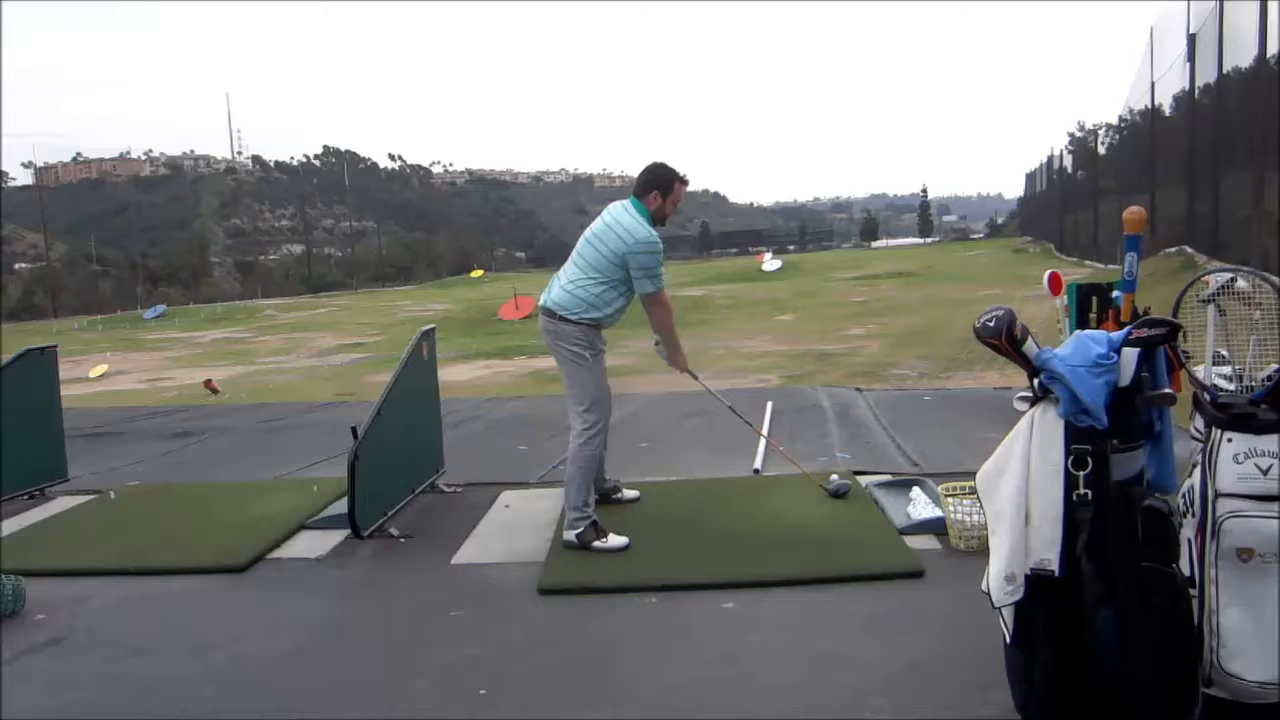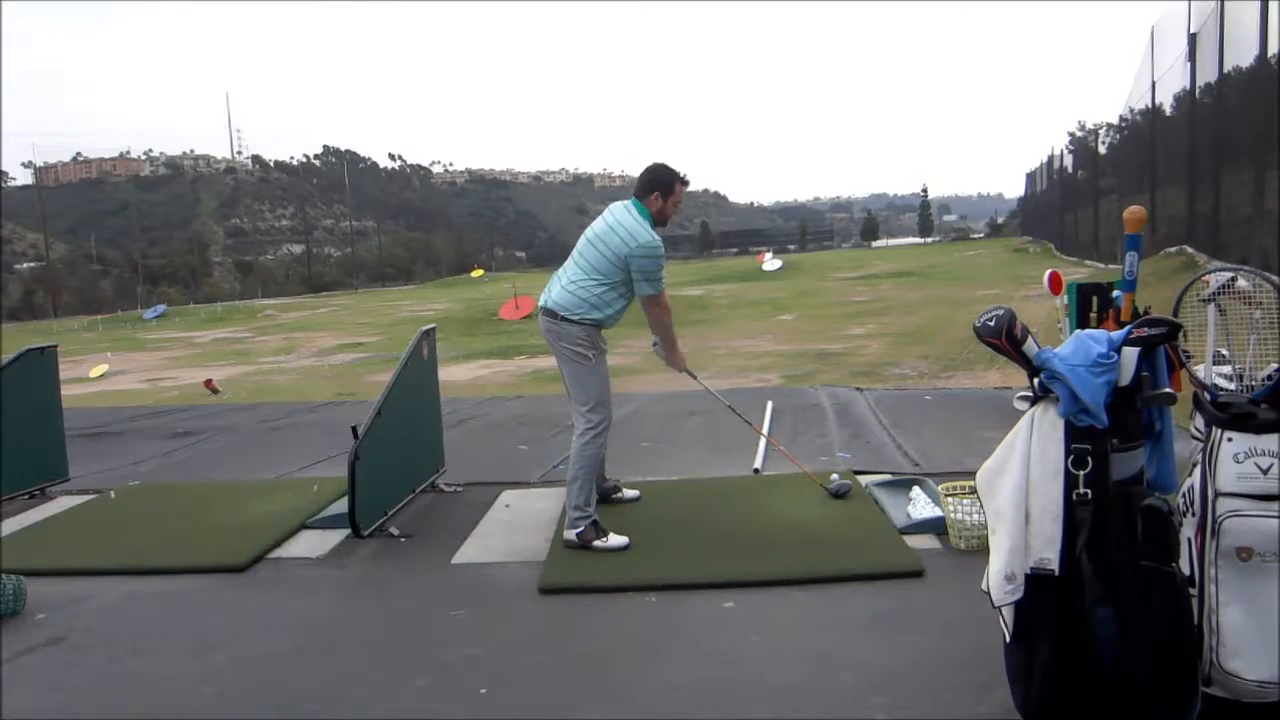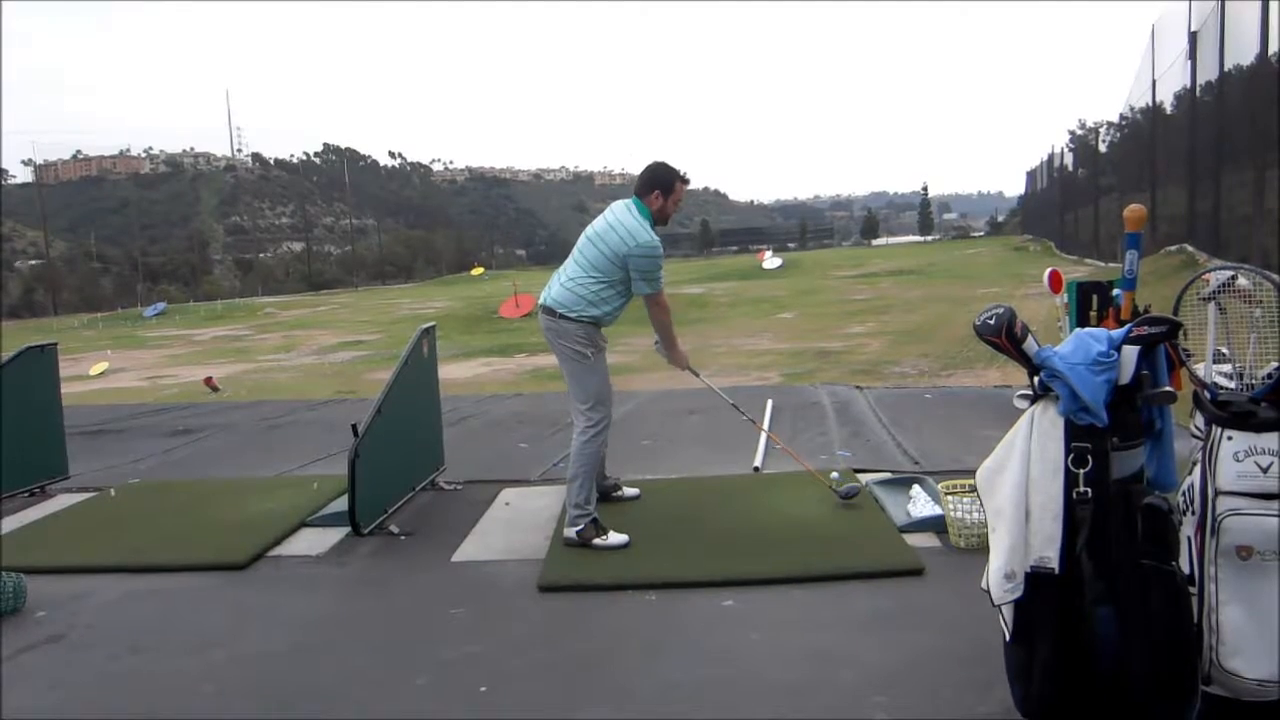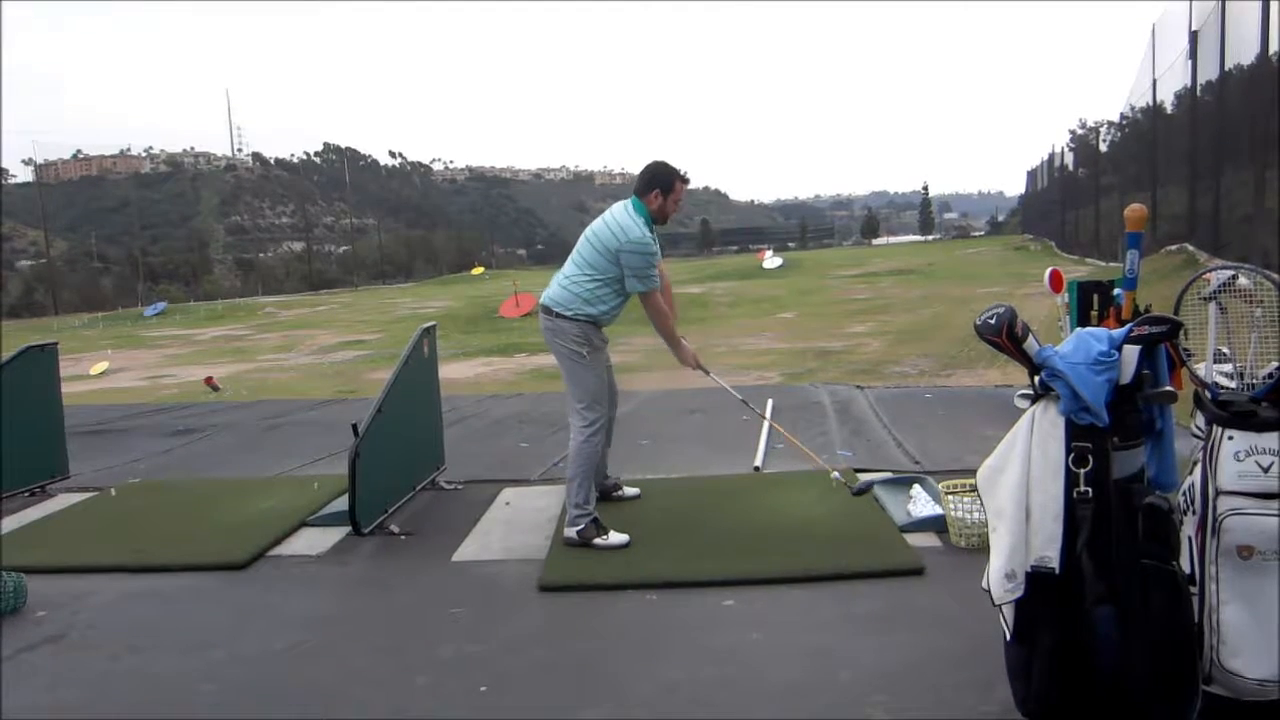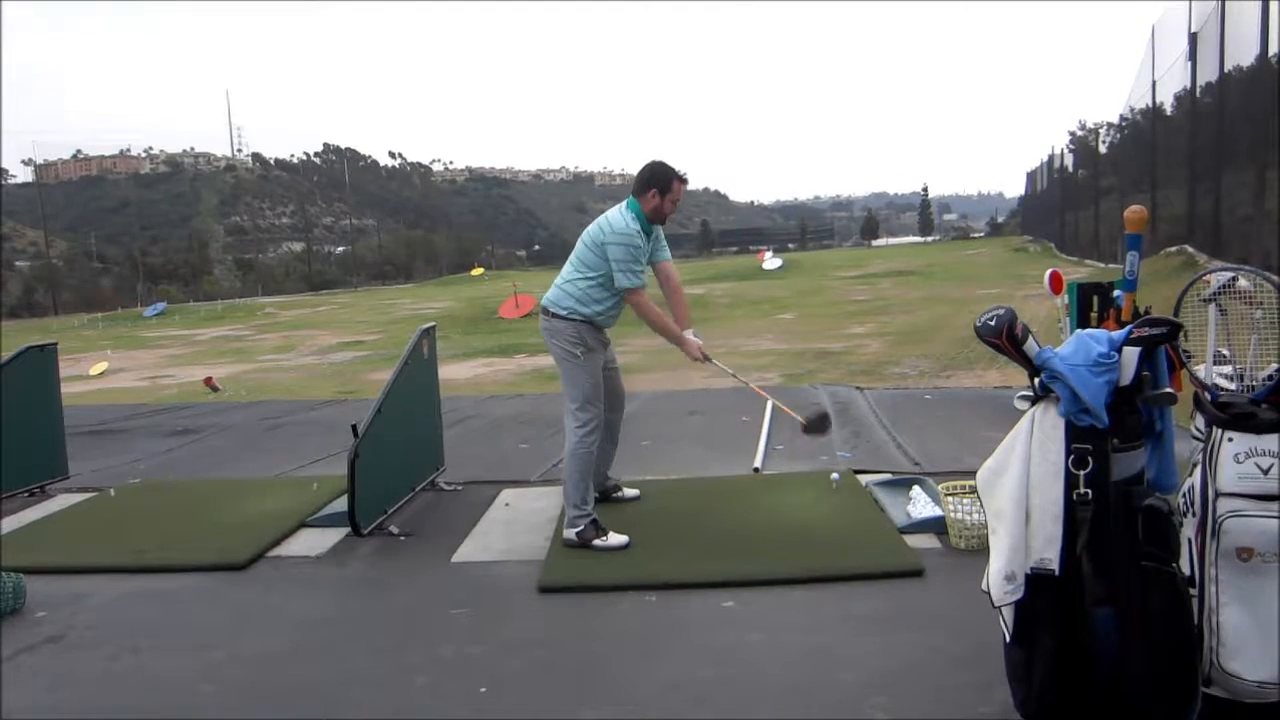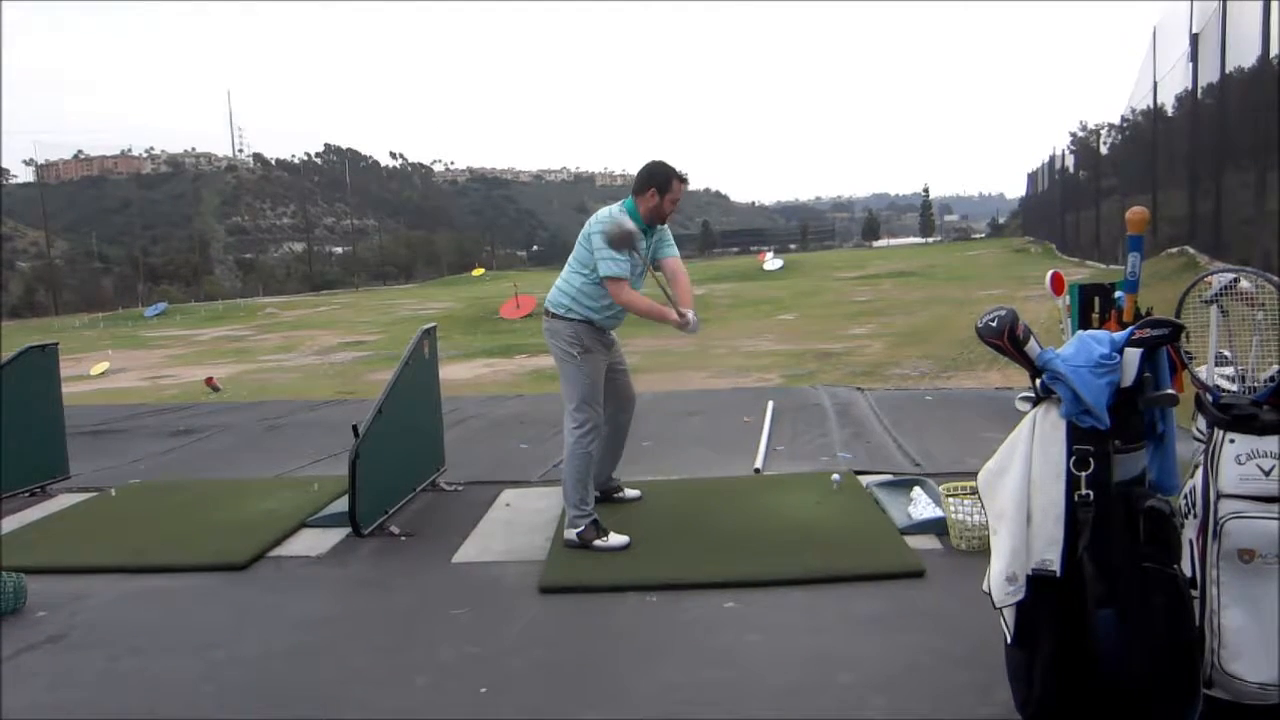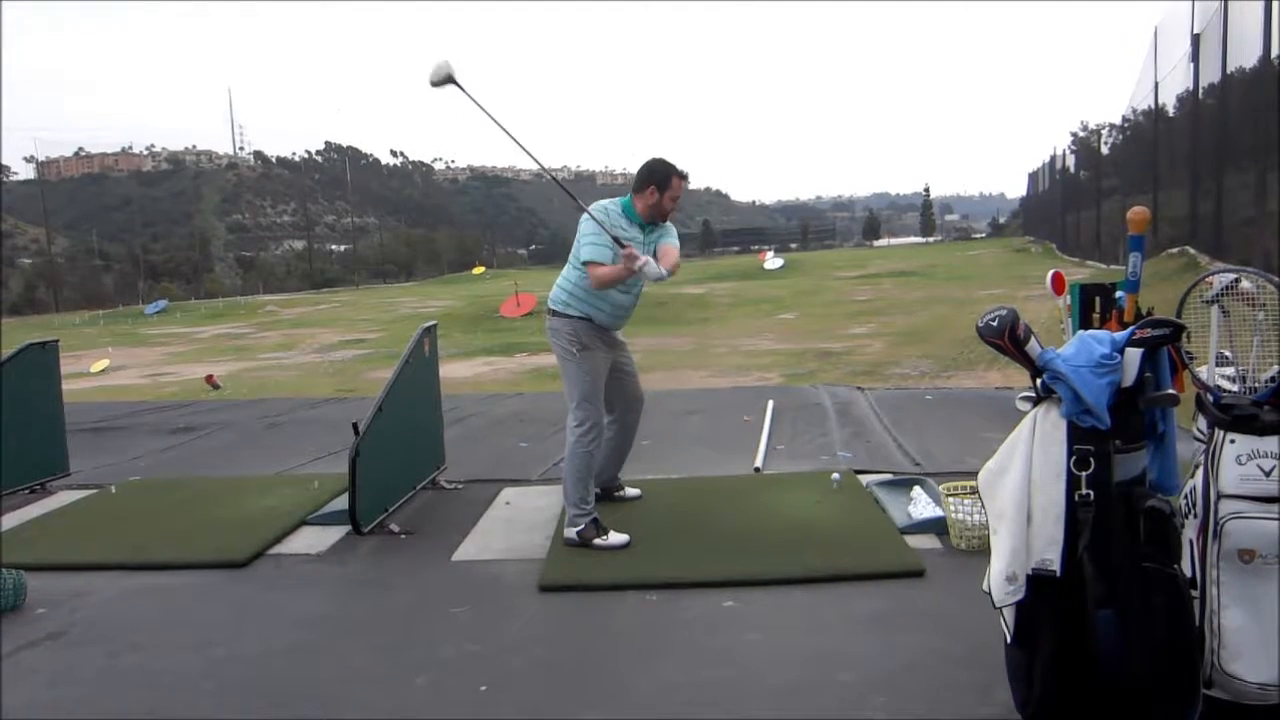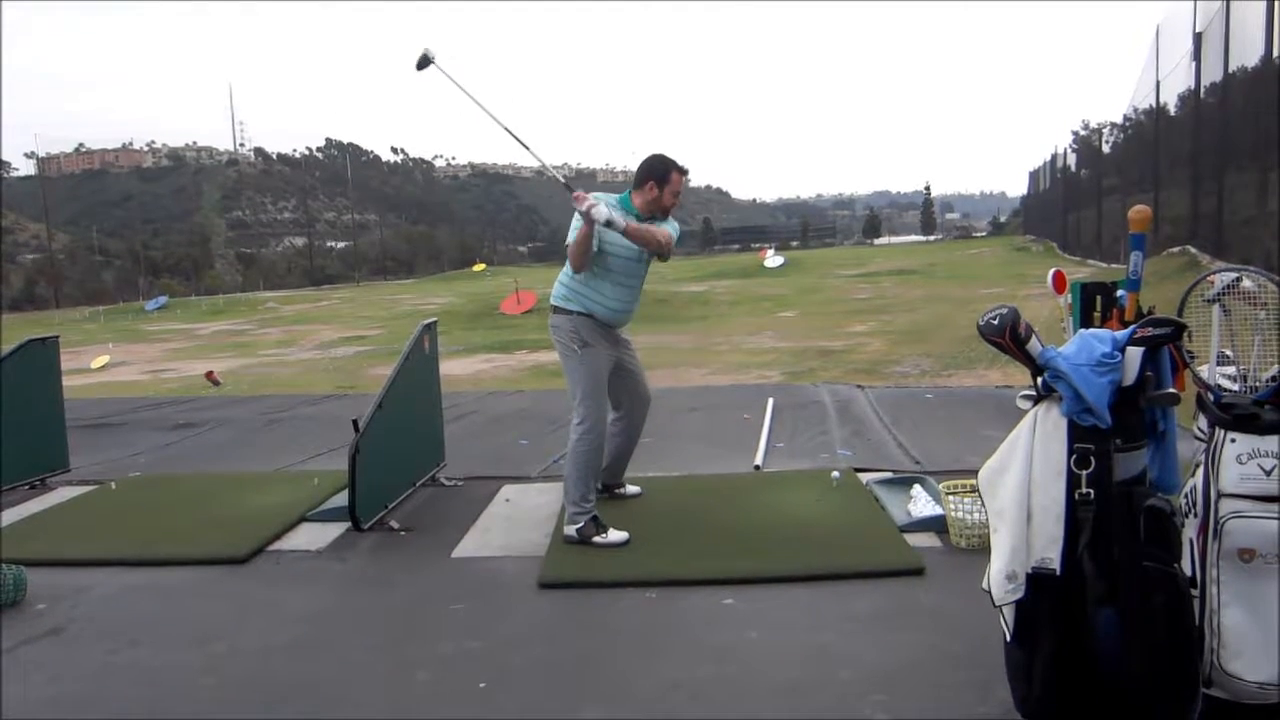
dt=0.4s
person 1, frame 1
left shoulder: (619, 211)
right shoulder: (643, 239)
left elbow: (650, 296)
right elbow: (657, 303)
left wrist: (662, 337)
right wrist: (675, 351)
left hip: (563, 316)
right hip: (573, 325)
left knee: (598, 407)
right knee: (589, 420)
left ankle: (597, 485)
right ankle: (578, 524)
person 1, frame 2
left shoulder: (620, 211)
right shoulder: (646, 242)
right elbow: (657, 305)
left wrist: (658, 337)
right wrist: (673, 351)
left hip: (559, 314)
right hip: (574, 326)
left knee: (594, 410)
right knee: (593, 420)
left ankle: (597, 484)
right ankle: (579, 524)
person 1, frame 3
left shoulder: (623, 210)
right shoulder: (643, 241)
left elbow: (653, 297)
right elbow: (656, 304)
left wrist: (664, 339)
right wrist: (673, 350)
left hip: (564, 314)
right hip: (573, 324)
left knee: (599, 404)
right knee: (593, 418)
left ankle: (597, 482)
right ankle: (579, 522)
person 1, frame 4
left shoulder: (632, 216)
right shoulder: (634, 236)
left elbow: (661, 280)
right elbow: (652, 304)
left wrist: (676, 335)
right wrist: (679, 348)
left hip: (578, 320)
right hip: (571, 324)
left knee: (605, 402)
right knee: (589, 418)
left ankle: (598, 482)
right ankle: (579, 522)
person 1, frame 5
left shoulder: (649, 227)
right shoulder: (622, 231)
left elbow: (669, 280)
right elbow: (638, 302)
left wrist: (688, 331)
right wrist: (682, 341)
left hip: (589, 325)
right hip: (569, 325)
left knee: (612, 404)
right knee: (586, 420)
left ankle: (598, 483)
right ankle: (578, 524)
person 1, frame 6
left shoulder: (658, 231)
right shoulder: (610, 224)
left elbow: (676, 272)
right elbow: (619, 294)
left wrist: (686, 309)
right wrist: (669, 316)
left hip: (598, 329)
right hip: (572, 327)
left knee: (620, 403)
right knee: (585, 421)
left ankle: (601, 483)
right ankle: (579, 524)
person 1, frame 7
left shoulder: (663, 230)
right shoulder: (601, 215)
left elbow: (672, 259)
right elbow: (597, 279)
left wrist: (656, 267)
right wrist: (625, 267)
left hip: (606, 330)
right hip: (574, 325)
left knee: (629, 403)
right knee: (587, 419)
left ankle: (604, 483)
right ankle: (579, 523)
person 1, frame 8
left shoulder: (666, 225)
right shoulder: (598, 206)
left elbow: (657, 242)
right elbow: (577, 264)
left wrist: (615, 221)
right wrist: (587, 221)
left hip: (612, 329)
right hip: (577, 323)
left knee: (635, 402)
right knee: (591, 417)
left ankle: (607, 480)
right ankle: (579, 519)
